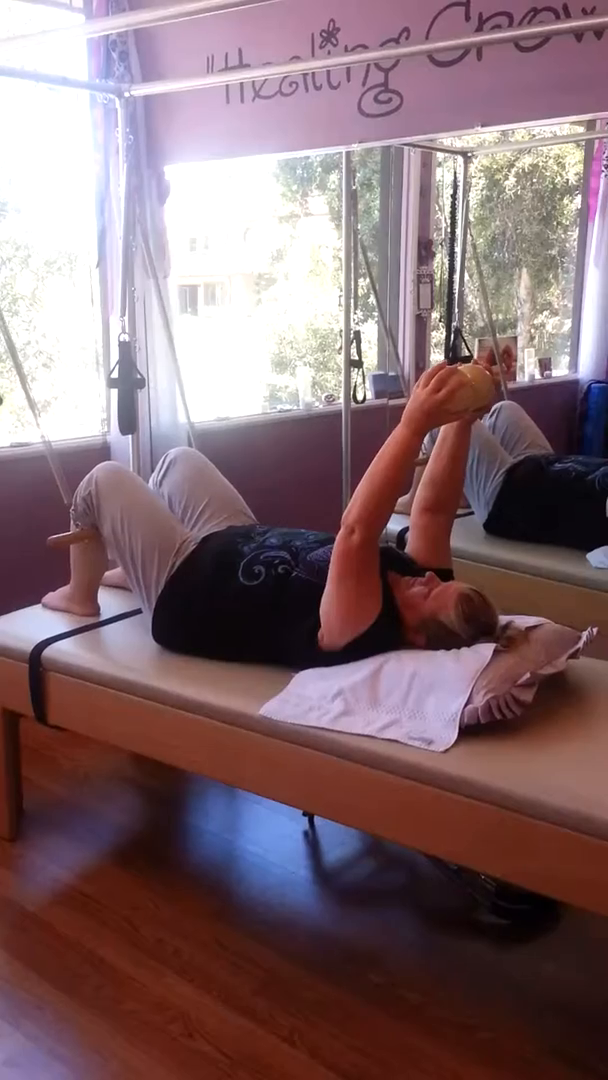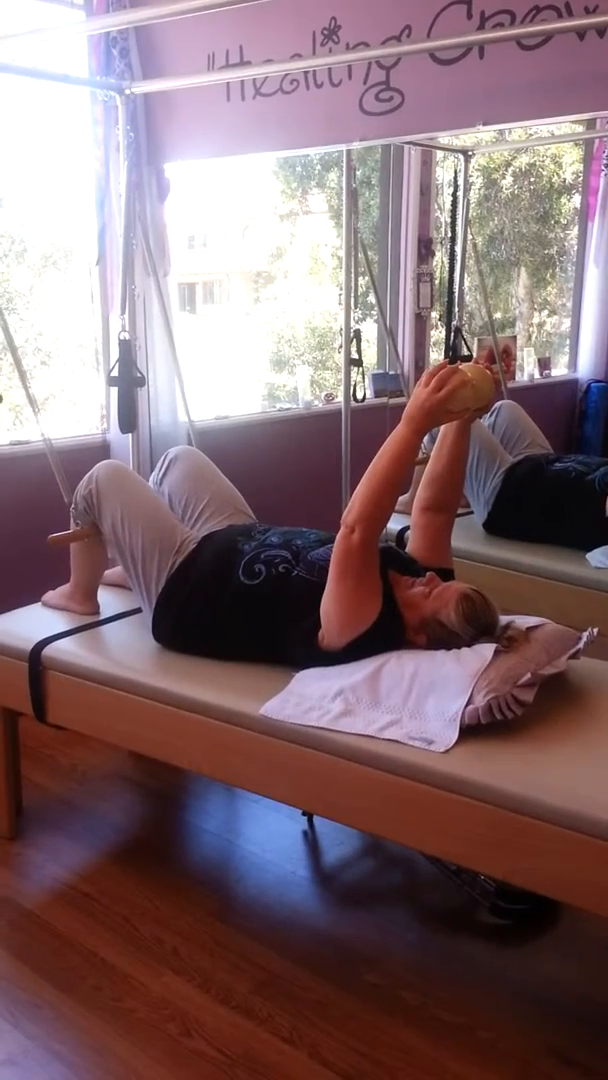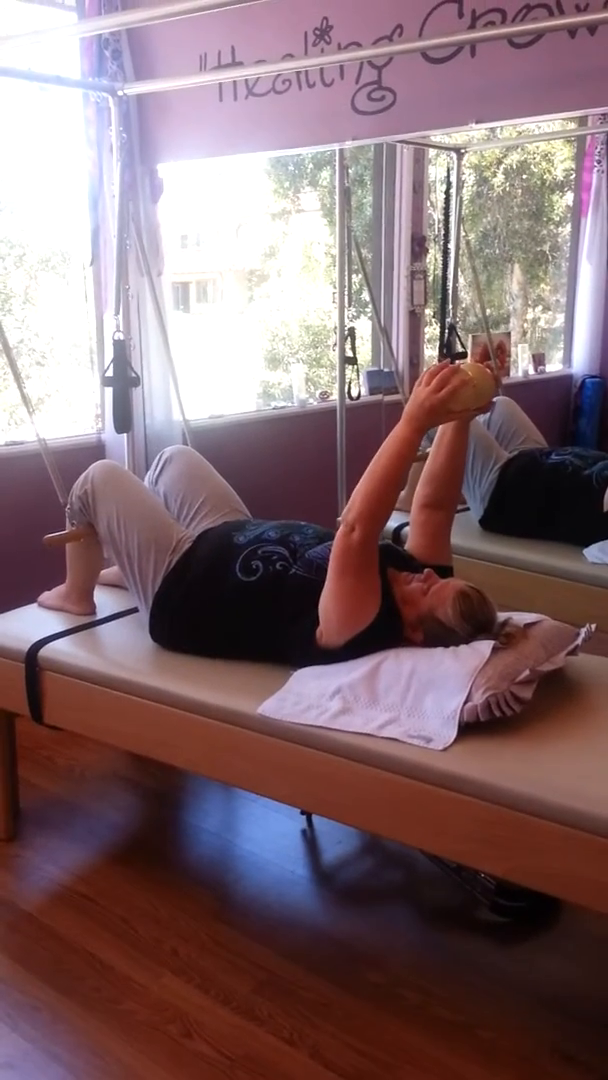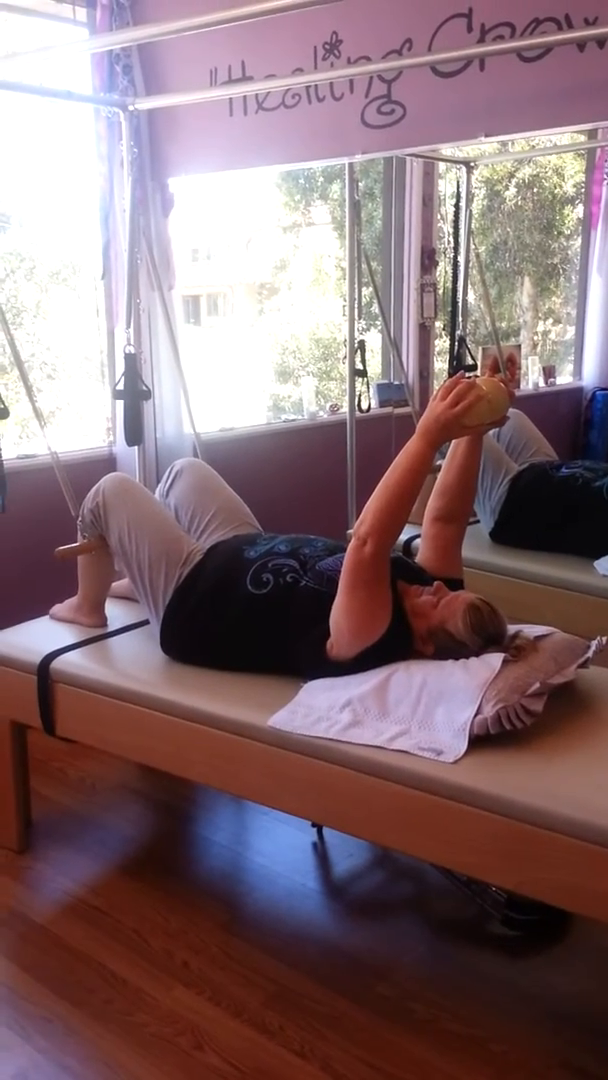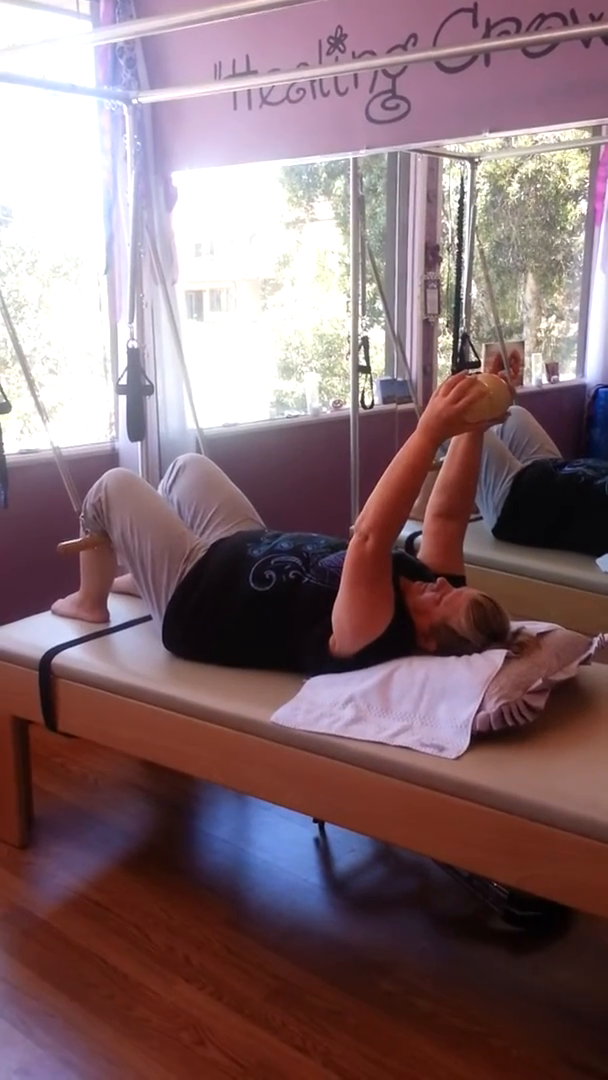
dt=1s
person 1, frame 1
left shoulder: (363, 631)
right shoulder: (423, 582)
left elbow: (357, 530)
right elbow: (434, 508)
left wrist: (413, 425)
right wrist: (459, 420)
left hip: (185, 591)
left knee: (104, 479)
right knee: (181, 460)
left ankle: (80, 595)
right ankle: (132, 567)
person 1, frame 2
left shoulder: (362, 630)
right shoulder: (427, 583)
left elbow: (356, 530)
right elbow: (434, 509)
left wrist: (414, 424)
right wrist: (459, 420)
left hip: (185, 590)
right hip: (238, 550)
left knee: (104, 478)
right knee: (181, 459)
left ankle: (80, 593)
right ankle: (133, 566)
person 1, frame 3
left shoulder: (362, 628)
right shoulder: (423, 578)
left elbow: (356, 528)
right elbow: (433, 504)
left wrist: (413, 423)
right wrist: (458, 418)
left hip: (181, 590)
left knee: (100, 478)
right knee: (175, 458)
left ankle: (75, 593)
right ankle: (128, 566)
person 1, frame 4
left shoulder: (373, 642)
right shoulder: (438, 596)
left elbow: (368, 541)
right elbow: (445, 518)
left wrist: (428, 437)
right wrist: (472, 431)
left hip: (192, 601)
left knee: (111, 490)
right knee: (186, 471)
left ankle: (86, 606)
right ankle: (138, 578)
person 1, frame 5
left shoulder: (375, 638)
right shoulder: (438, 590)
left elbow: (371, 535)
right elbow: (447, 514)
left wrist: (429, 433)
right wrist: (472, 426)
left hip: (194, 598)
left knee: (114, 485)
right knee: (190, 467)
left ankle: (90, 601)
right ankle: (140, 572)
